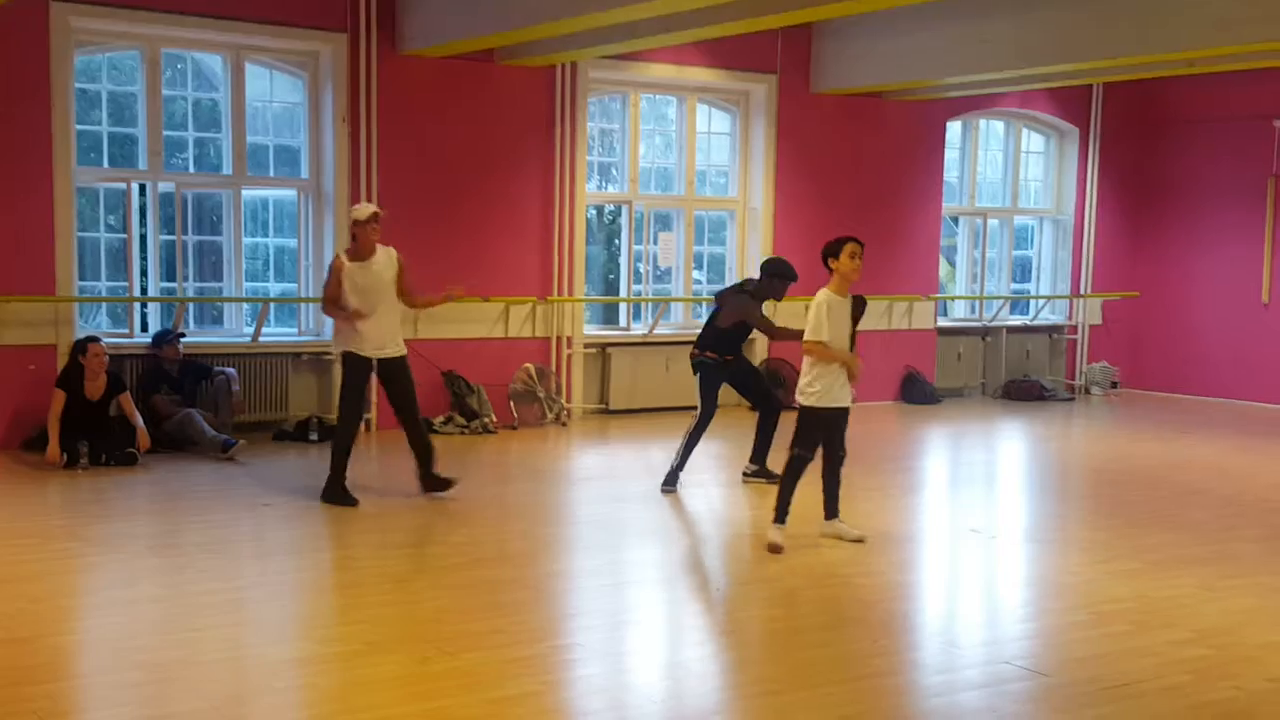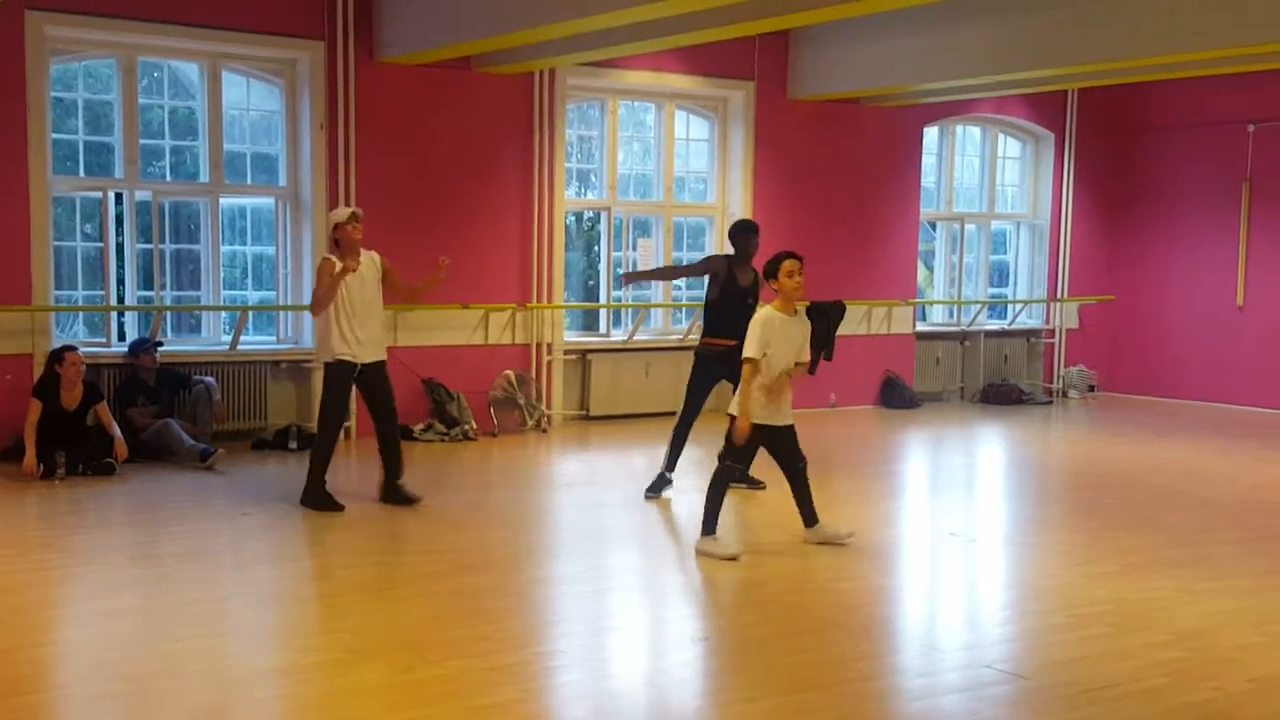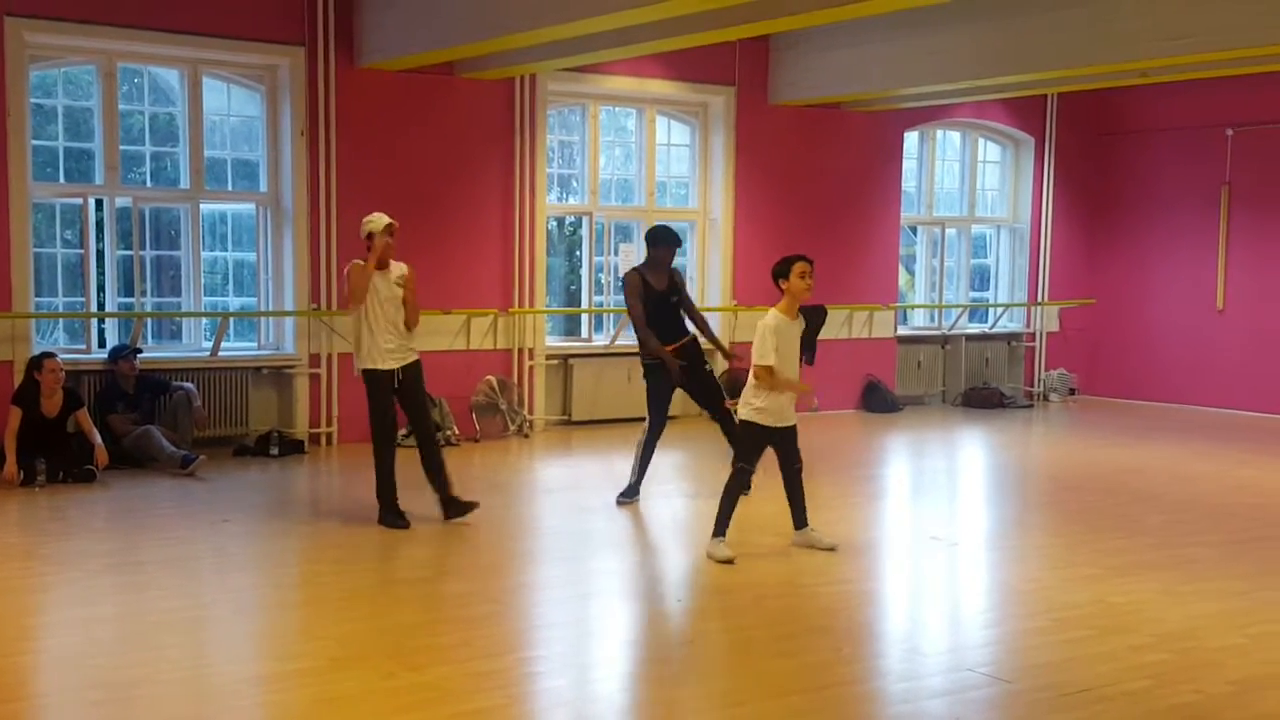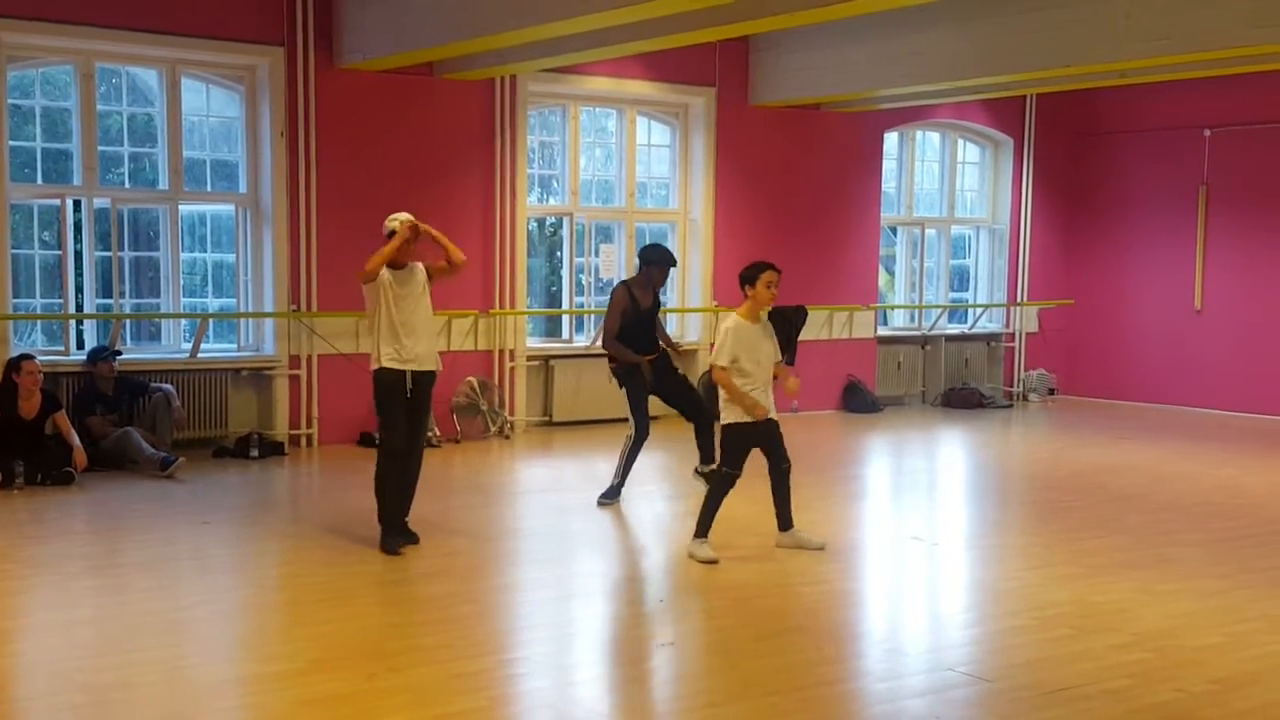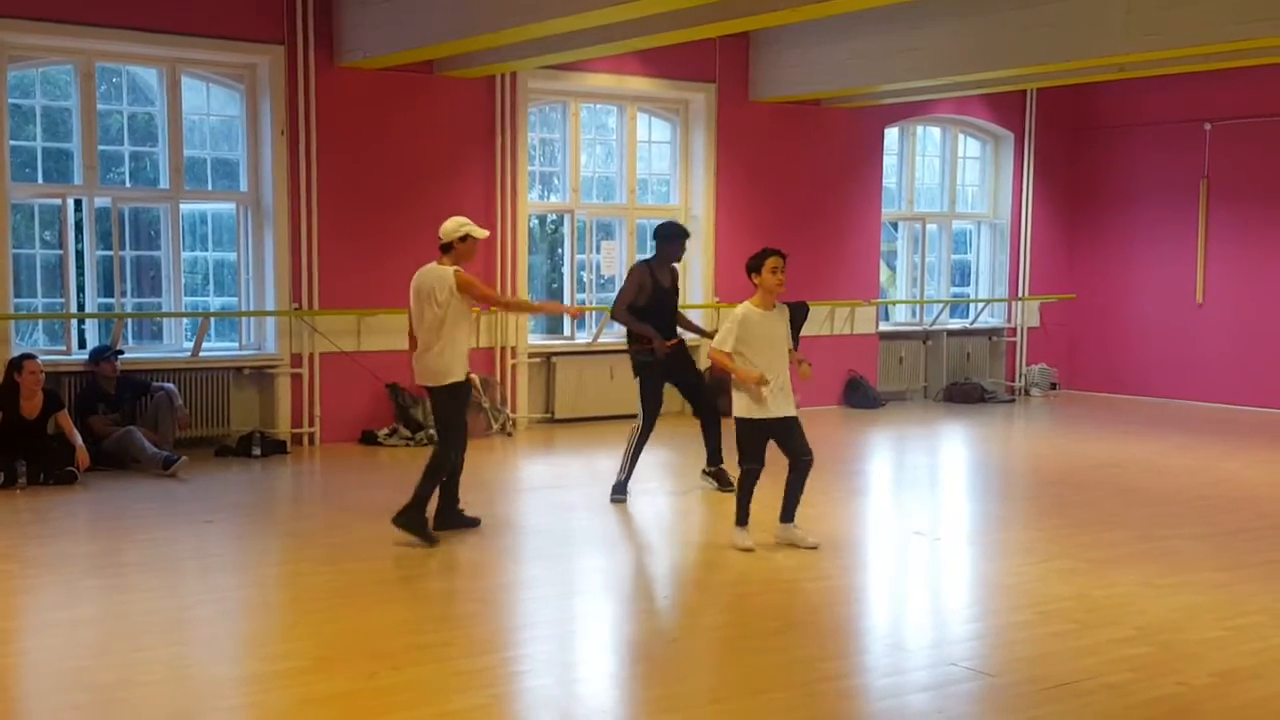
dt=1s
person 1, frame 1
left shoulder: (393, 258)
right shoulder: (340, 264)
left elbow: (409, 299)
right elbow: (327, 304)
left wrist: (444, 298)
right wrist: (344, 315)
left hip: (391, 347)
right hip: (355, 350)
left knee: (409, 413)
right knee: (350, 415)
left ankle: (427, 474)
right ankle: (335, 484)
person 1, frame 2
left shoulder: (376, 261)
right shoulder: (328, 265)
left elbow: (411, 293)
right elbow: (316, 309)
left wrist: (436, 278)
right wrist: (338, 276)
left hip: (373, 353)
right hip: (341, 354)
left knee: (388, 416)
right knee: (332, 421)
left ankle: (391, 484)
right ankle: (314, 490)
person 1, frame 3
left shoulder: (404, 271)
right shoulder: (356, 270)
left elbow: (412, 324)
right elbow: (354, 300)
left wrist: (411, 294)
right wrist: (376, 253)
left hip: (406, 359)
right hip: (375, 364)
left knee: (426, 428)
right knee: (384, 435)
left ankle: (447, 499)
right ankle: (388, 506)
person 1, frame 4
left shoulder: (422, 271)
right shoulder: (375, 271)
left elbow: (459, 262)
right elbow: (372, 266)
left wrist: (433, 233)
right wrist: (401, 236)
left hip: (423, 367)
right hip: (389, 367)
left knee: (413, 448)
right knee: (392, 447)
left ankle: (399, 520)
right ankle: (388, 528)
person 1, frame 5
left shoulder: (421, 276)
right shoulder: (457, 277)
left elbow: (414, 329)
right elbow: (507, 303)
left wrist: (420, 363)
right wrist: (557, 308)
left hip: (429, 371)
right hip: (451, 373)
left knee: (451, 442)
right knee: (452, 445)
left ankle: (448, 510)
right ankle: (413, 511)
person 2, frame 1
left shoulder: (847, 301)
right shoulder: (823, 301)
right elbow: (812, 347)
left wrist: (849, 363)
right wrist: (847, 358)
left hip: (840, 394)
right hip: (816, 393)
left knee: (835, 457)
right knee: (800, 457)
left ankle: (831, 520)
right ankle: (778, 525)
person 2, frame 2
left shoulder: (803, 322)
right shoulder: (762, 319)
left elbow: (802, 365)
right elbow: (749, 367)
left wrist: (786, 381)
right wrist: (744, 414)
left hip: (780, 413)
right hip: (750, 412)
left knee: (797, 466)
right knee: (729, 470)
left ankle: (813, 527)
right ankle: (707, 537)
person 2, frame 3
left shoulder: (799, 322)
right shoulder: (770, 324)
right elbow: (761, 374)
right wrist: (796, 387)
left hip: (784, 414)
right hip: (757, 413)
left knee: (793, 468)
right knee: (742, 472)
left ankle: (802, 530)
right ankle: (717, 538)
person 2, frame 4
left shoulder: (766, 326)
right shoulder: (731, 327)
left elbow: (776, 364)
right elbow: (718, 374)
left wrist: (790, 378)
right wrist: (750, 404)
left hip: (765, 414)
right hip: (736, 415)
left knee: (781, 467)
right knee: (727, 475)
left ankle: (786, 531)
right ankle: (699, 540)
person 2, frame 5
left shoulder: (783, 313)
right shoulder: (742, 315)
right elbow: (715, 353)
left wrist: (802, 363)
right wrist: (744, 374)
left hip: (783, 405)
right hip: (750, 406)
left knee: (803, 459)
right knee: (752, 467)
left ankle: (787, 525)
right ankle: (741, 526)
person 3, frame 1
left shoulder: (751, 287)
right shoulder: (744, 303)
left elbow: (719, 296)
right elbow: (773, 334)
left hip: (733, 357)
right hip: (708, 359)
left knee: (771, 406)
right knee: (706, 411)
left ankle: (755, 467)
right ankle: (675, 470)
person 3, frame 2
left shoulder: (757, 278)
right shoulder: (719, 265)
right elbow: (679, 272)
right wrist: (640, 275)
left hip: (741, 353)
right hip: (711, 352)
right knee: (690, 412)
left ankle: (737, 471)
right ankle: (665, 474)
person 3, frame 3
left shoulder: (674, 275)
right shoulder: (633, 280)
left elbow: (691, 312)
right elbow: (640, 328)
left wrist: (719, 345)
right wrist: (667, 357)
left hip: (688, 351)
right hip: (657, 360)
left knee: (721, 409)
right knee: (655, 423)
right ankle: (634, 484)
person 3, frame 4
left shoulder: (654, 290)
right shoulder: (622, 293)
right elbow: (608, 342)
left wrist: (666, 341)
right wrist: (640, 361)
left hip: (658, 362)
right hip: (630, 367)
left knee: (700, 411)
right knee: (640, 429)
left ankle: (705, 467)
right ankle: (616, 486)
person 3, frame 5
left shoulder: (672, 273)
right shoulder: (640, 272)
right elbow: (618, 313)
left wrist: (700, 331)
right wrist: (650, 333)
left hip: (676, 351)
right hip: (647, 356)
left knee: (709, 405)
right knee: (646, 421)
left ankle: (713, 467)
right ankle: (621, 482)
